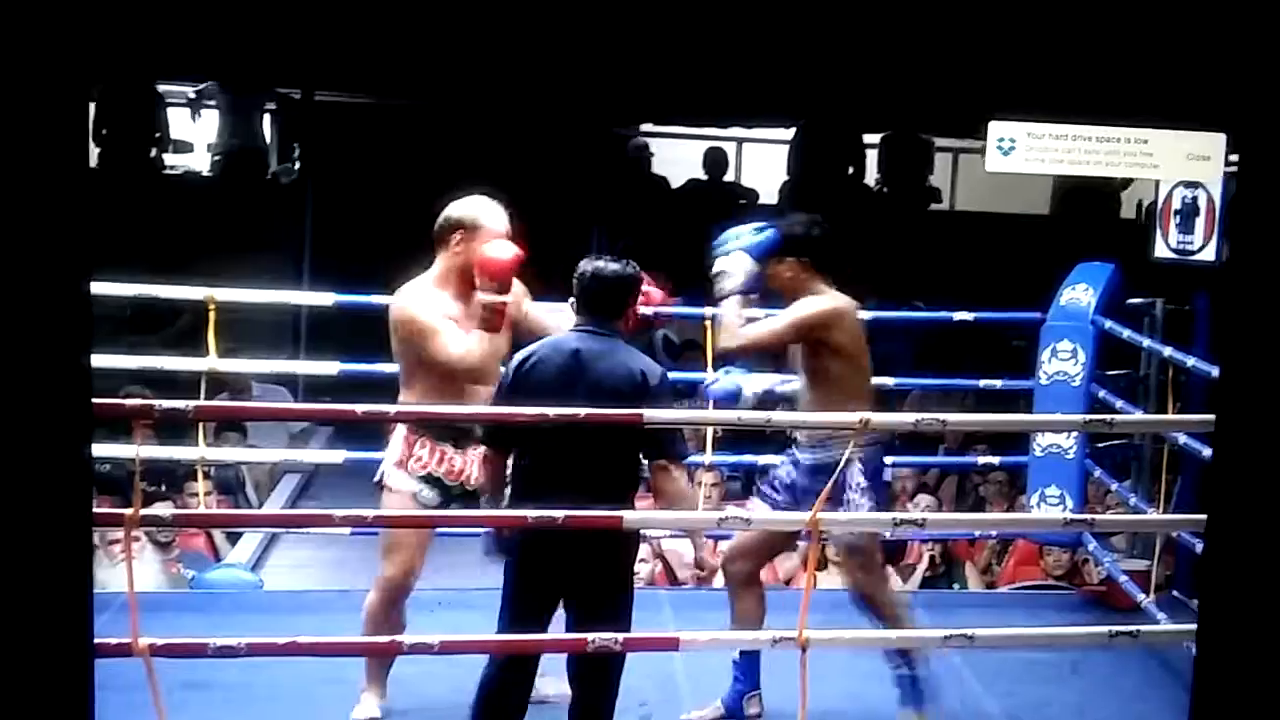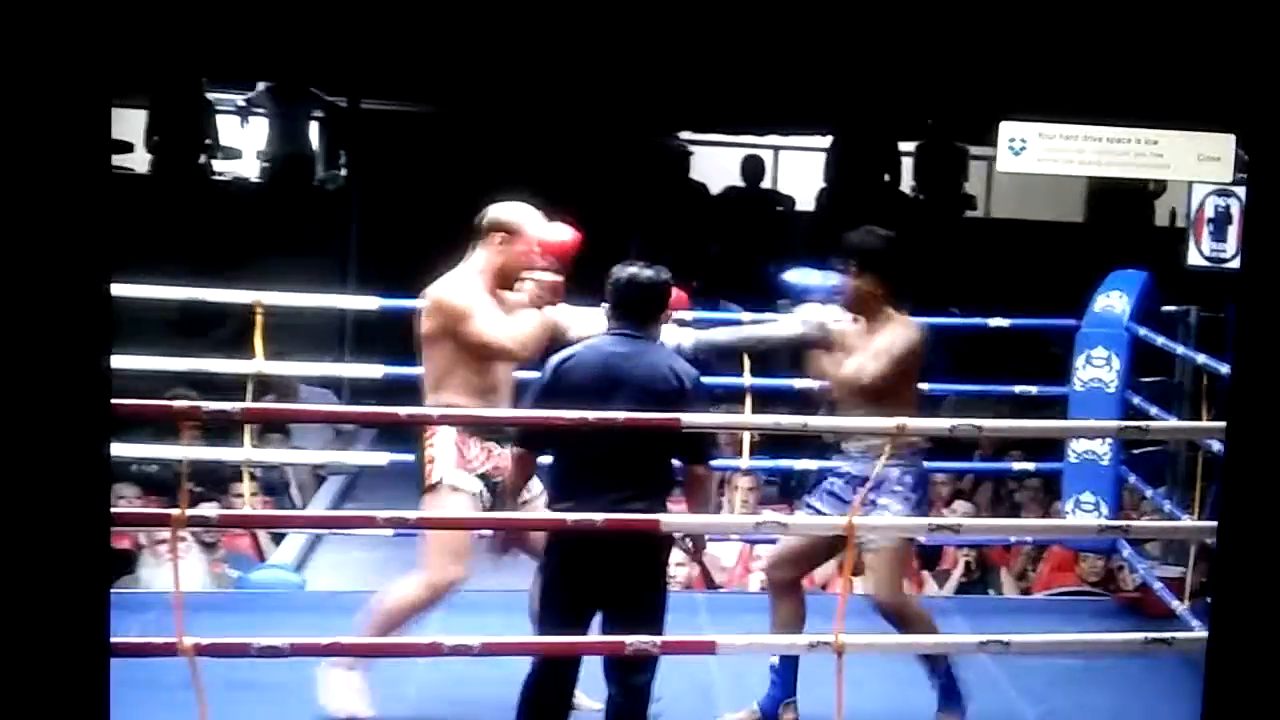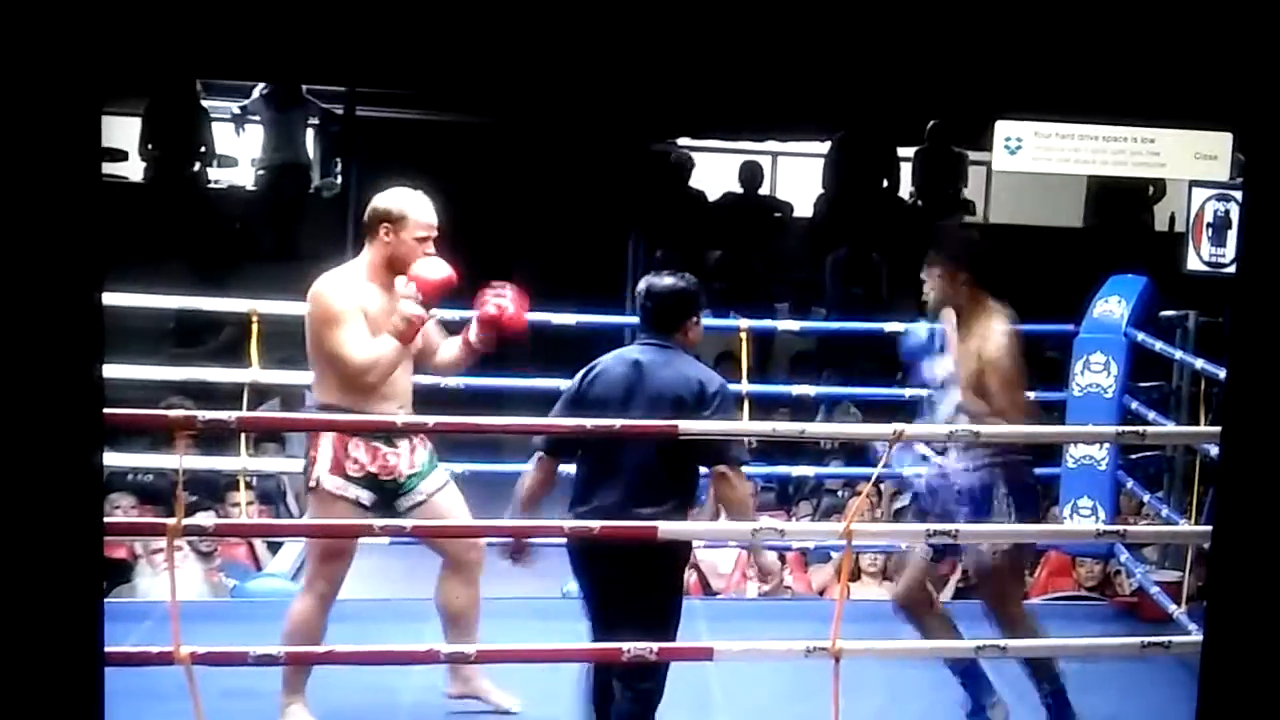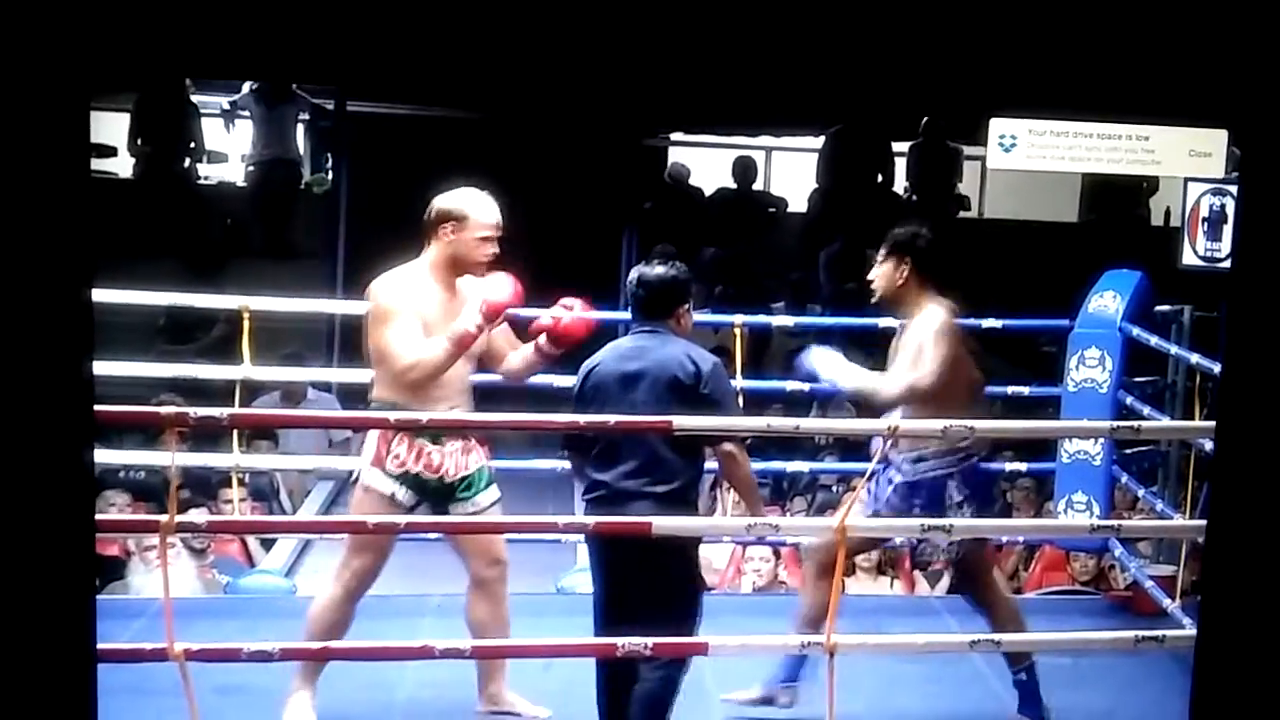
dt=0.5s
person 1, frame 1
left shoulder: (499, 288)
right shoulder: (414, 303)
left elbow: (546, 327)
right elbow: (470, 365)
right wrist: (491, 320)
left hip: (485, 448)
right hip: (424, 449)
right knee: (396, 579)
person 1, frame 2
left shoulder: (504, 294)
right shoulder: (449, 295)
left elbow: (561, 332)
right elbow: (508, 346)
right wrist: (534, 300)
left hip: (502, 449)
right hip: (456, 447)
right knee: (444, 573)
right ankle: (345, 669)
person 1, frame 3
left shoulder: (406, 289)
right shoulder: (335, 290)
left elbow: (438, 357)
right elbow: (365, 370)
left wrist: (479, 336)
right wrist: (403, 326)
left hip: (406, 447)
right hip: (348, 451)
left knee: (466, 549)
right knee: (323, 581)
left ankle: (464, 676)
person 1, frame 4
left shoulder: (479, 292)
right shoulder: (393, 290)
left elbow: (508, 366)
right elbow: (409, 371)
left wrist: (546, 343)
right wrist: (460, 336)
left hip: (461, 449)
right hip: (399, 445)
left knee: (491, 567)
right knee: (356, 573)
person 2, frame 1
left shoulder: (824, 309)
right shoulder: (814, 310)
left elbow: (731, 344)
left wrist: (733, 287)
right wrist: (750, 387)
left hip: (847, 463)
right hip: (805, 459)
left knee: (868, 586)
right knee: (737, 560)
person 2, frame 2
left shoulder: (905, 335)
right shoulder: (846, 321)
left elbow: (842, 391)
left wrist: (823, 338)
left hip: (895, 477)
right hip: (852, 472)
left knee: (887, 598)
right knee: (781, 569)
person 2, frame 3
left shoulder: (995, 337)
right shoulder: (959, 326)
left elbow: (1013, 422)
left wrist: (957, 398)
left hip: (994, 477)
right hip: (959, 471)
left knee: (1001, 604)
right knee: (909, 593)
person 2, frame 4
left shoulder: (934, 321)
right shoulder: (918, 323)
left elbow: (920, 387)
right elbow: (973, 385)
left wrist: (843, 371)
left hip: (944, 476)
right hip: (902, 471)
left knee: (981, 588)
right knee: (818, 559)
person 3, frame 1
left shoulder: (527, 361)
right shoulder: (644, 374)
left elbow: (494, 453)
right elbow: (665, 468)
right wrist: (697, 541)
left hip: (532, 529)
right hip: (604, 535)
left knee: (513, 651)
right knee: (596, 664)
person 3, frame 2
left shoulder: (564, 363)
right shoulder: (679, 376)
left elbow: (525, 454)
right elbow: (698, 469)
left wrist: (506, 513)
right wrist: (698, 529)
left hip: (571, 528)
right hip: (640, 534)
left knee: (556, 652)
right knee: (631, 664)
person 3, frame 3
left shoulder: (595, 372)
right shoulder: (704, 385)
left elbow: (546, 459)
right elbow: (725, 473)
left wrist: (519, 522)
right wrist: (754, 544)
left hip: (590, 535)
right hip: (656, 543)
left knee: (606, 649)
right knee: (641, 670)
person 3, frame 4
left shoulder: (596, 365)
right shoulder: (698, 364)
left elbow: (574, 451)
right elbow: (727, 449)
right wrist: (758, 511)
left hip: (605, 520)
right hip: (667, 522)
left knee: (615, 642)
right knee: (666, 650)
